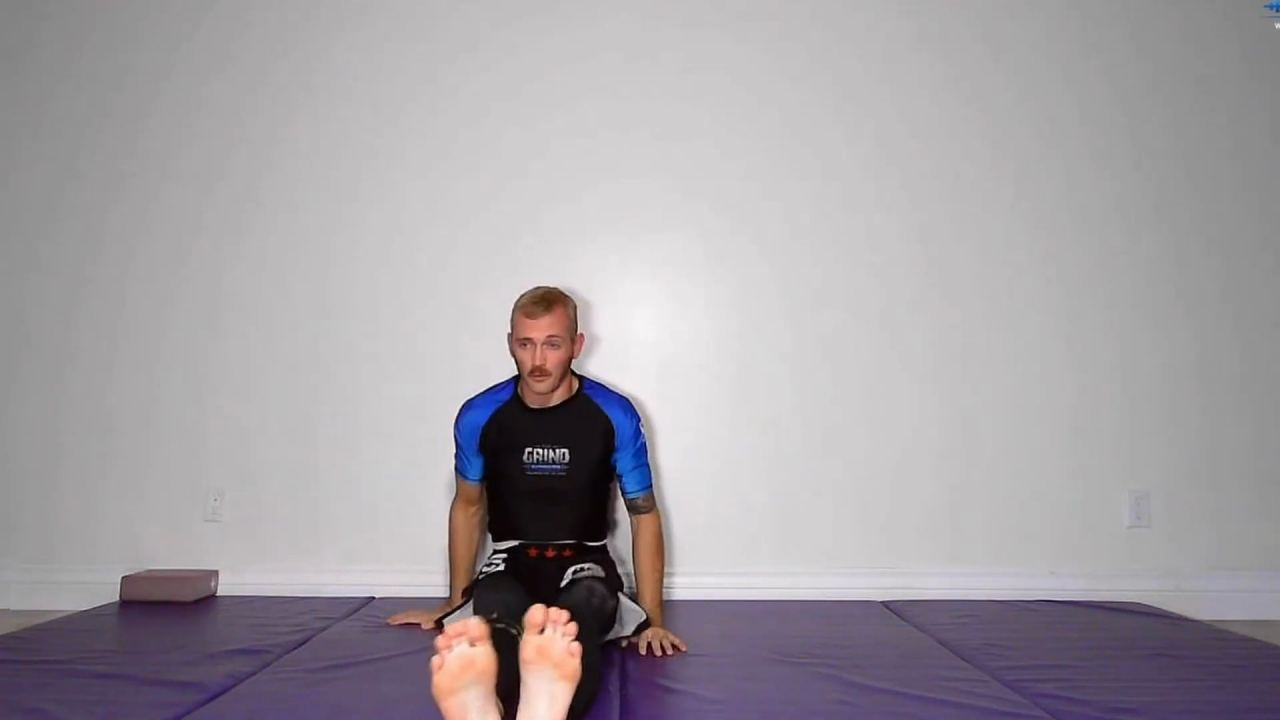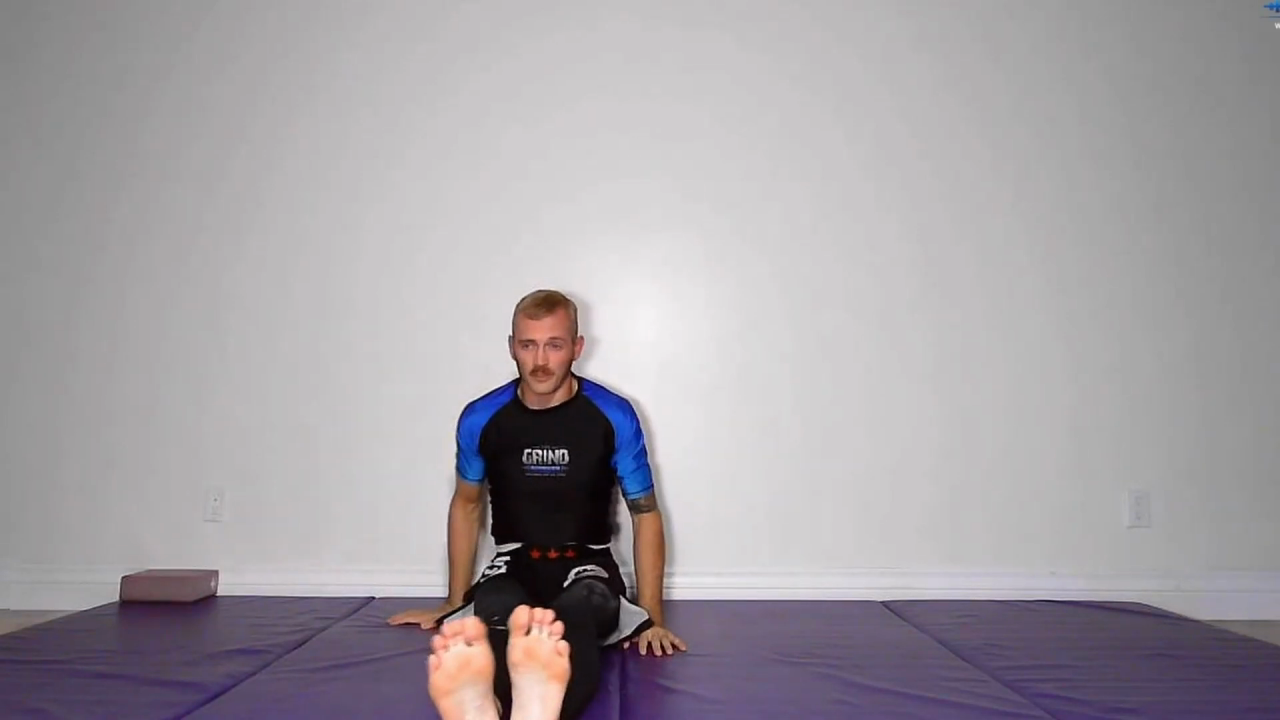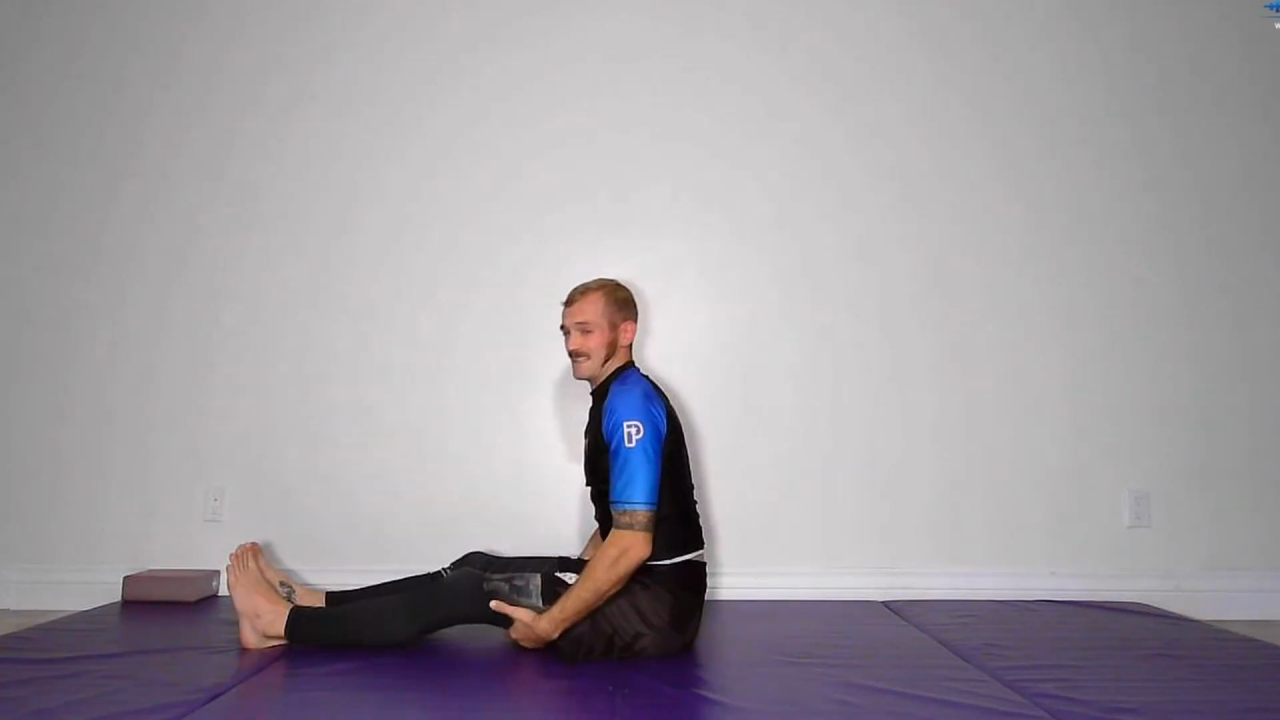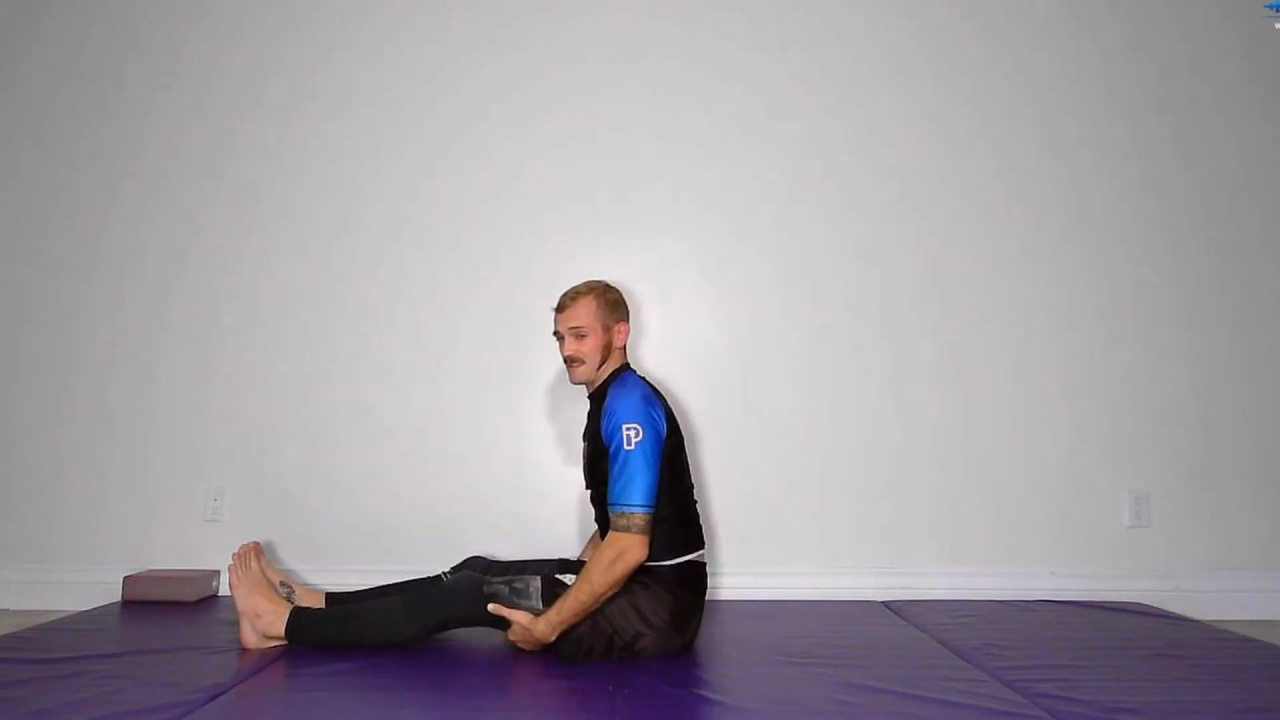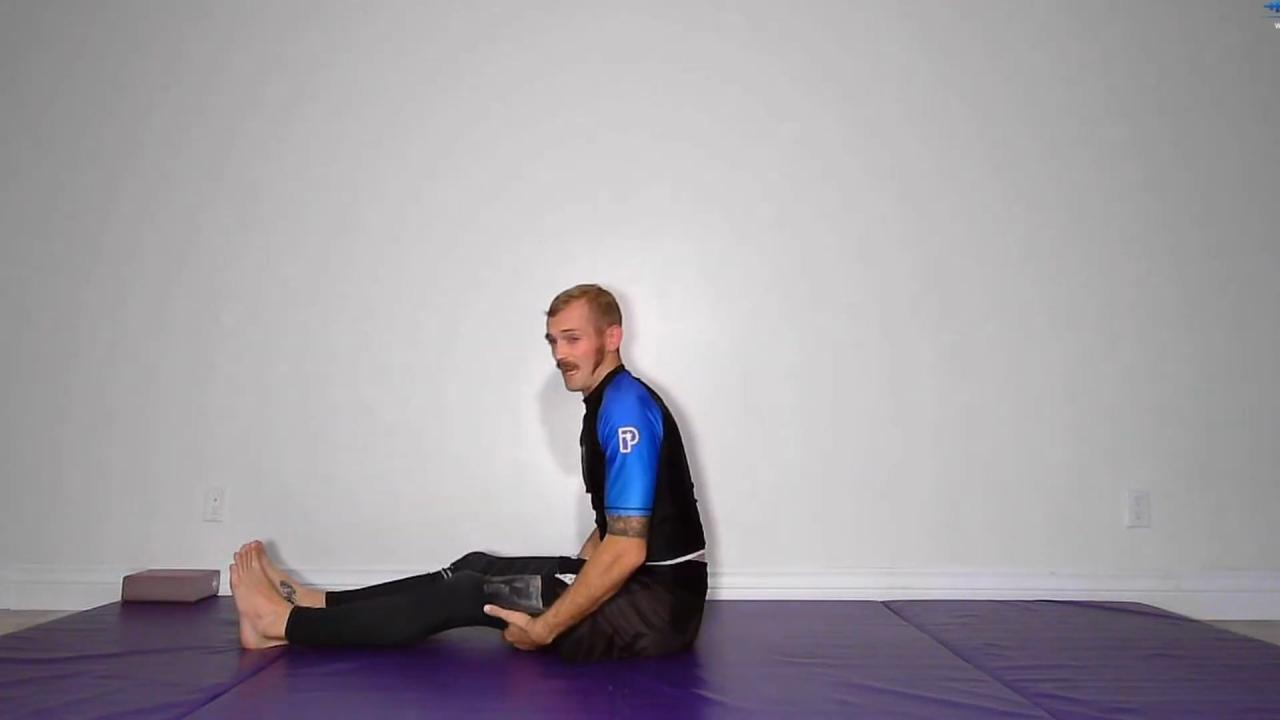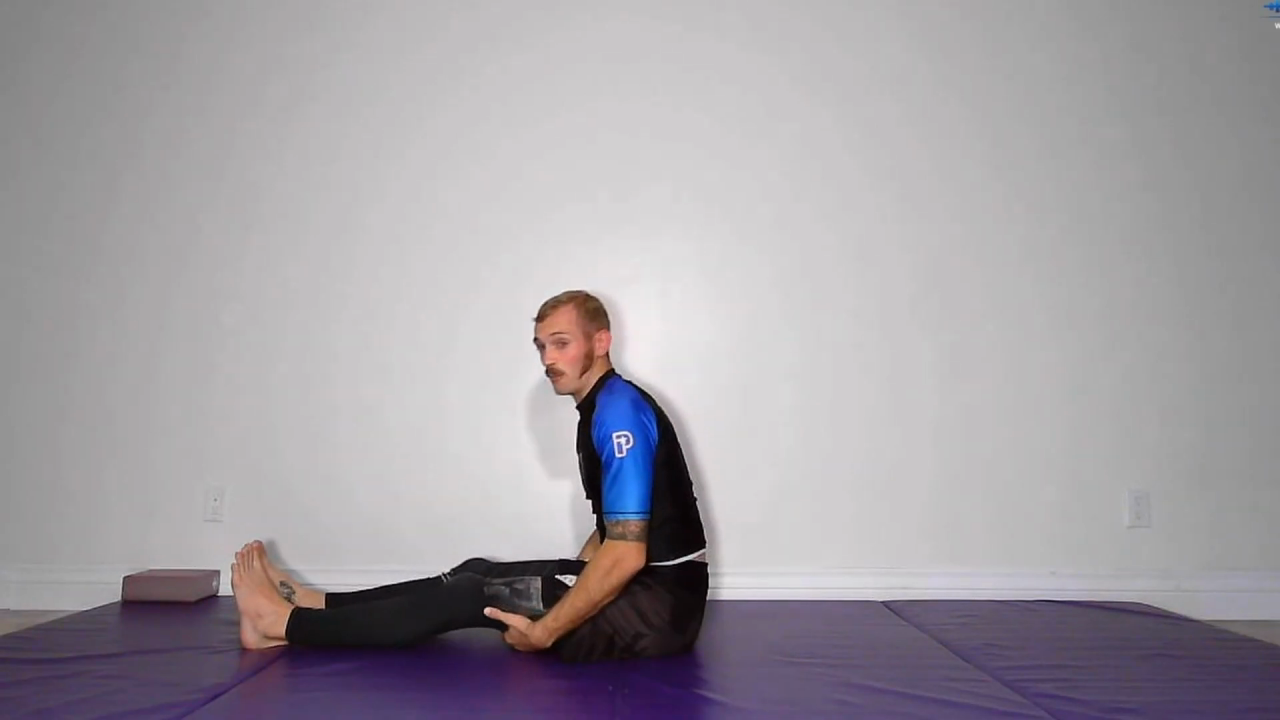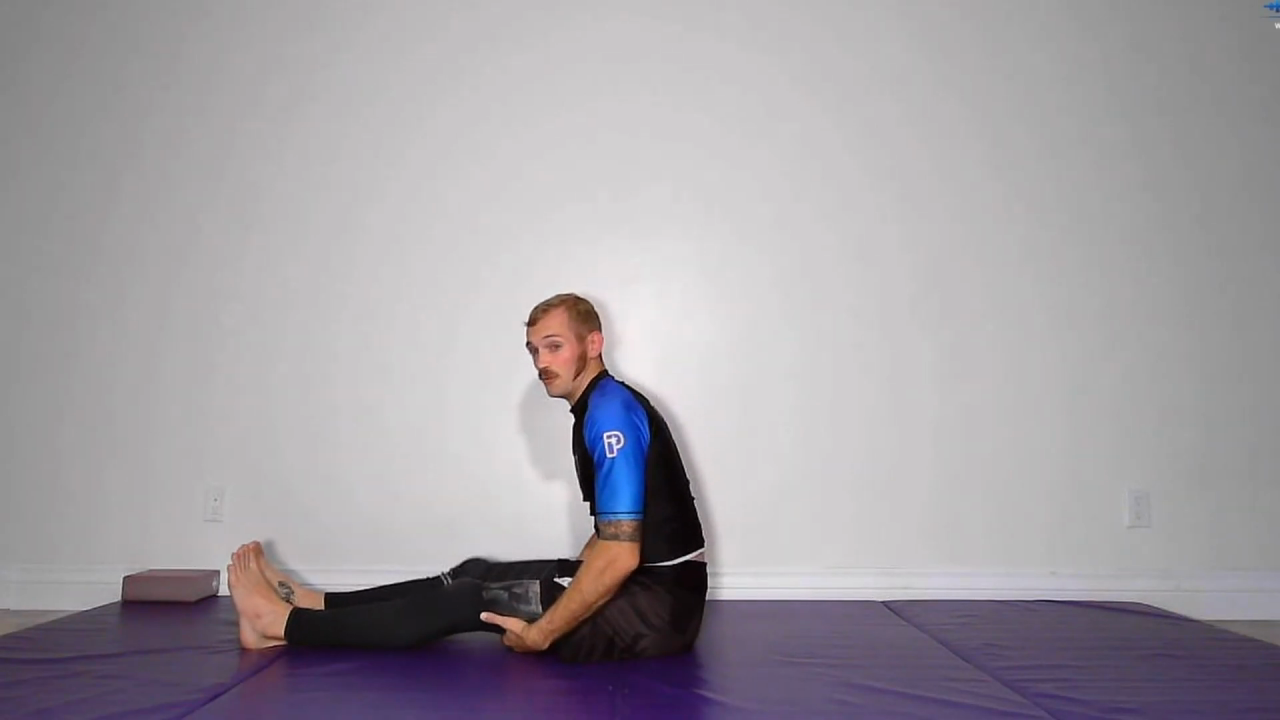
dt=0.2s
person 1, frame 1
left shoulder: (614, 415)
right shoulder: (479, 416)
left elbow: (644, 514)
right elbow: (467, 506)
left wrist: (651, 618)
right wrist: (455, 602)
left hip: (584, 565)
right hip: (511, 566)
left knee: (581, 610)
right knee: (497, 617)
person 1, frame 2
left shoulder: (613, 416)
right shoulder: (481, 418)
left elbow: (645, 515)
right elbow: (466, 504)
left wrist: (651, 621)
right wrist: (455, 603)
left hip: (585, 567)
left knee: (579, 614)
person 1, frame 3
left shoulder: (630, 401)
right shoulder: (614, 399)
left elbow: (633, 543)
left wrist: (550, 623)
right wrist: (565, 582)
left hip: (655, 605)
right hip: (639, 590)
left knee: (467, 593)
right knee: (477, 568)
left ankle: (283, 622)
right ankle: (316, 603)
person 1, frame 4
left shoulder: (629, 404)
right shoulder: (613, 402)
left elbow: (629, 546)
left wrist: (547, 626)
right wrist: (564, 582)
left hip: (656, 606)
right hip: (641, 591)
left knee: (469, 595)
right knee: (477, 572)
left ankle: (283, 623)
right ankle: (315, 604)
person 1, frame 5
left shoulder: (625, 406)
right shoulder: (608, 404)
left elbow: (627, 549)
left wrist: (544, 627)
right wrist: (564, 580)
left hip: (656, 606)
right hip: (643, 591)
left knee: (468, 593)
right knee: (477, 568)
left ankle: (284, 624)
right ankle: (316, 605)
person 1, frame 6
left shoulder: (618, 411)
right shoulder: (603, 409)
left elbow: (626, 554)
left wrist: (544, 631)
right wrist: (563, 583)
left hip: (656, 607)
right hip: (643, 591)
left knee: (469, 596)
right knee: (477, 573)
left ankle: (284, 623)
right ankle: (316, 606)
person 1, frame 7
left shoulder: (610, 411)
right shoulder: (599, 408)
left elbow: (620, 555)
left wrist: (540, 633)
right wrist: (562, 585)
left hip: (655, 606)
right hip: (644, 590)
left knee: (469, 599)
right knee: (475, 574)
left ankle: (283, 623)
right ankle: (314, 606)
